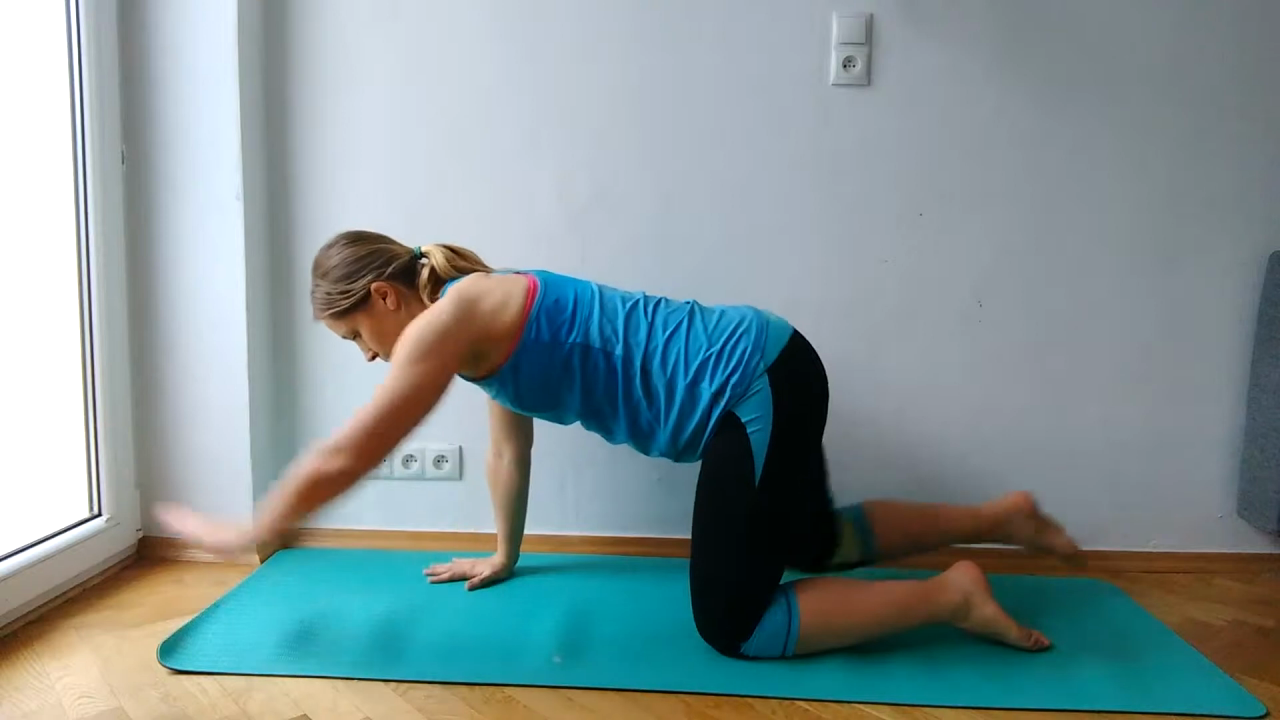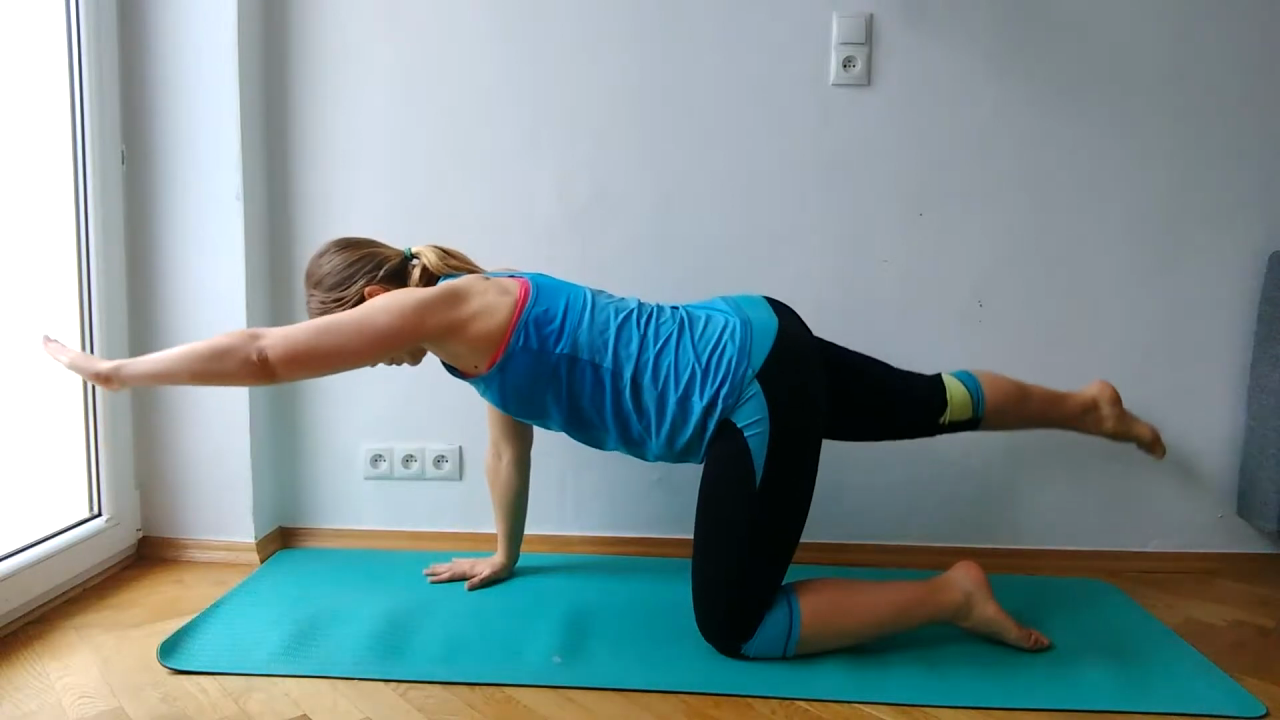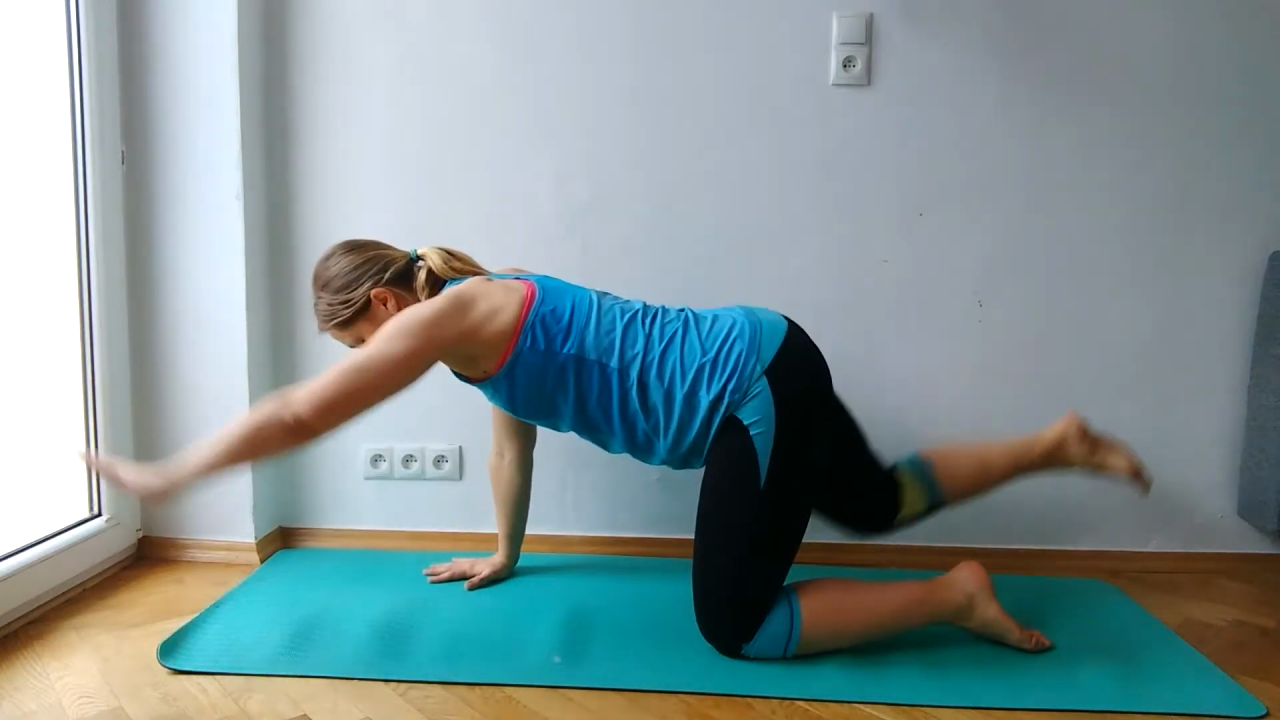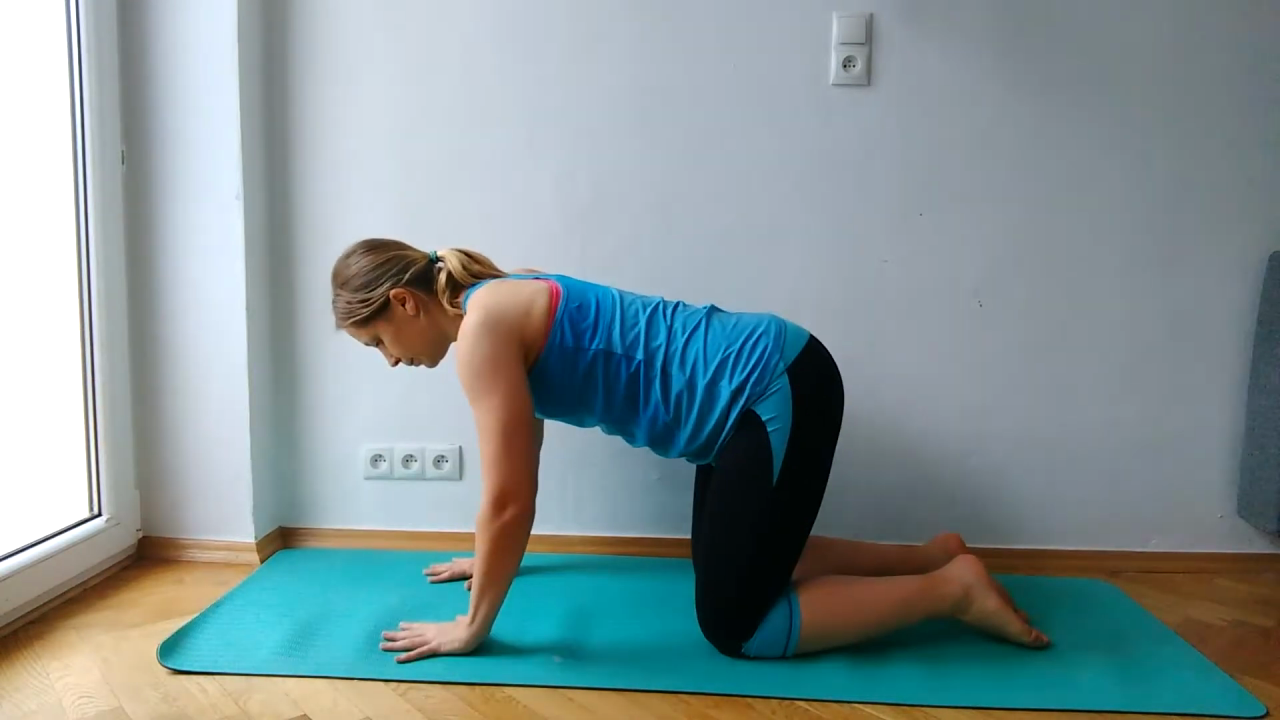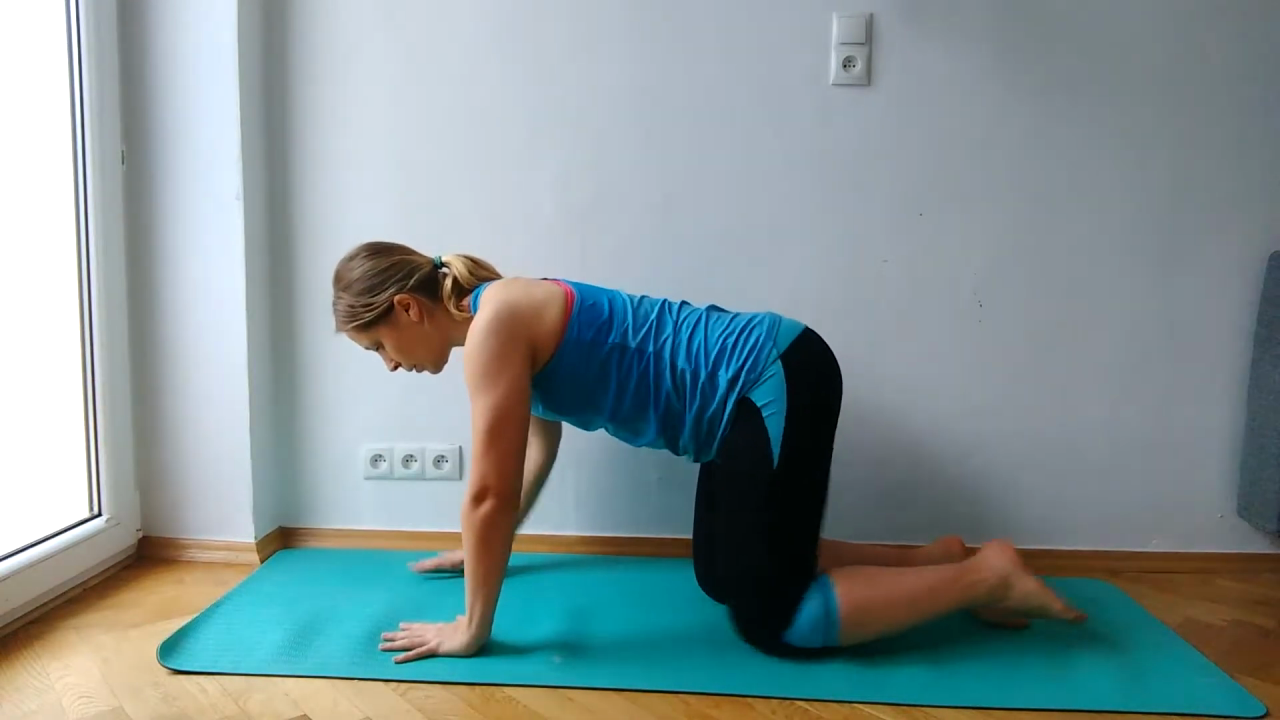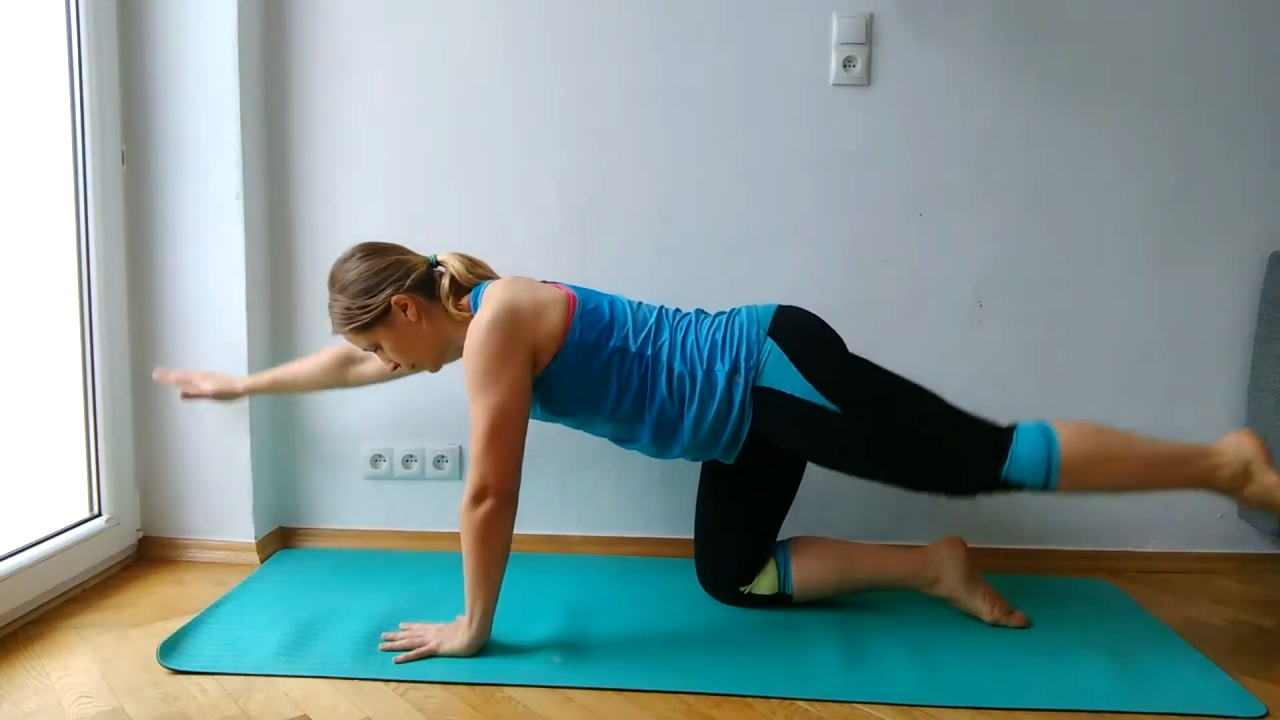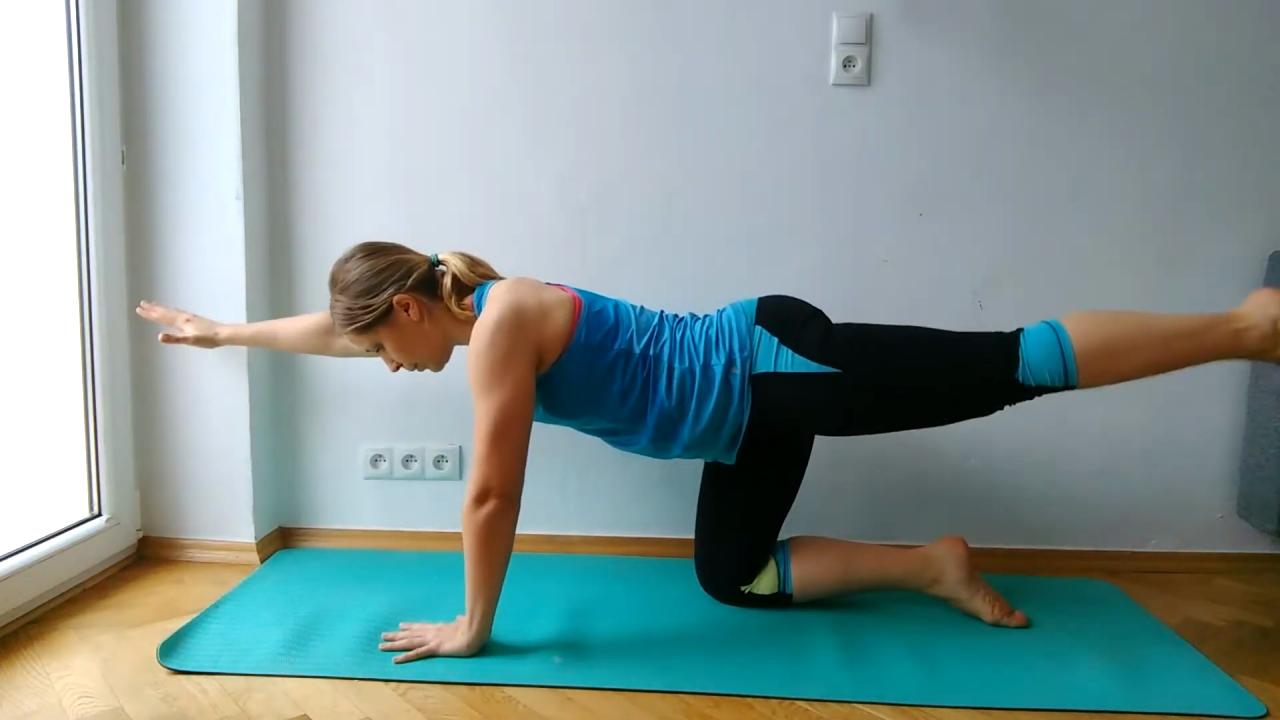
dt=0.7s
person 1, frame 1
left shoulder: (450, 320)
right shoulder: (473, 316)
left elbow: (345, 456)
right elbow: (507, 443)
left wrist: (248, 533)
right wrist: (503, 553)
left hip: (758, 388)
right hip: (757, 373)
left knee: (731, 624)
right knee: (811, 542)
left ankle: (951, 594)
right ankle: (1000, 518)
person 1, frame 2
left shoulder: (442, 310)
right shoulder: (475, 317)
left elbow: (263, 354)
right elbow: (509, 436)
left wrist: (116, 370)
right wrist: (501, 555)
left hip: (749, 384)
right hip: (756, 351)
left knee: (732, 623)
right knee: (925, 403)
left ankle: (951, 594)
right ankle: (1092, 408)
person 1, frame 3
left shoulder: (448, 315)
right shoulder: (488, 313)
left elbow: (298, 414)
right elbow: (513, 441)
left wrist: (161, 474)
right wrist: (502, 556)
left hip: (754, 390)
right hip: (758, 364)
left knee: (734, 625)
right knee: (877, 503)
left ankle: (952, 595)
right ankle: (1056, 443)
person 1, frame 4
left shoulder: (481, 327)
right shoulder: (502, 305)
left elbow: (508, 498)
right elbow: (523, 452)
left wrist: (473, 626)
right wrist: (493, 558)
left hip: (776, 391)
right hip: (756, 387)
left knee: (733, 623)
right knee: (738, 565)
left ankle: (953, 589)
right ankle: (929, 557)
person 1, frame 5
left shoulder: (492, 327)
right shoulder: (507, 320)
left elbow: (490, 492)
right elbow: (538, 452)
left wrist: (471, 627)
right wrist: (483, 554)
left hip: (776, 383)
right hip: (755, 391)
left knee: (770, 622)
right knee: (722, 576)
left ankle: (984, 576)
right ankle: (934, 559)
person 1, frame 6
left shoulder: (491, 328)
right shoulder: (464, 315)
left elbow: (488, 498)
right elbow: (349, 362)
left wrist: (470, 629)
right wrist: (242, 383)
left hip: (773, 370)
right hip: (747, 397)
left knee: (993, 456)
right knee: (729, 578)
right ankle: (935, 570)
person 1, frame 7
left shoulder: (499, 325)
right shoulder: (460, 309)
left elbow: (491, 496)
right elbow: (336, 325)
left wrist: (471, 628)
right wrist: (220, 331)
left hip: (775, 363)
right hip: (753, 402)
left knee: (1010, 364)
right knee: (732, 578)
right ankle: (932, 566)
